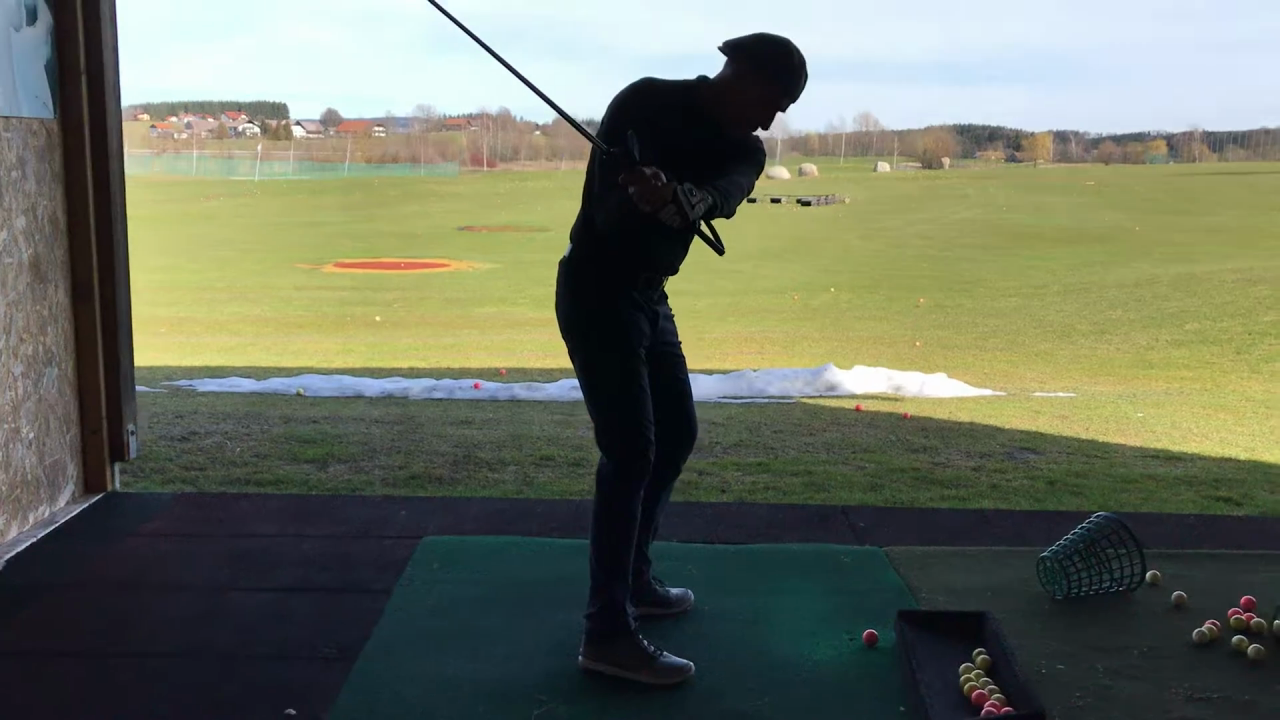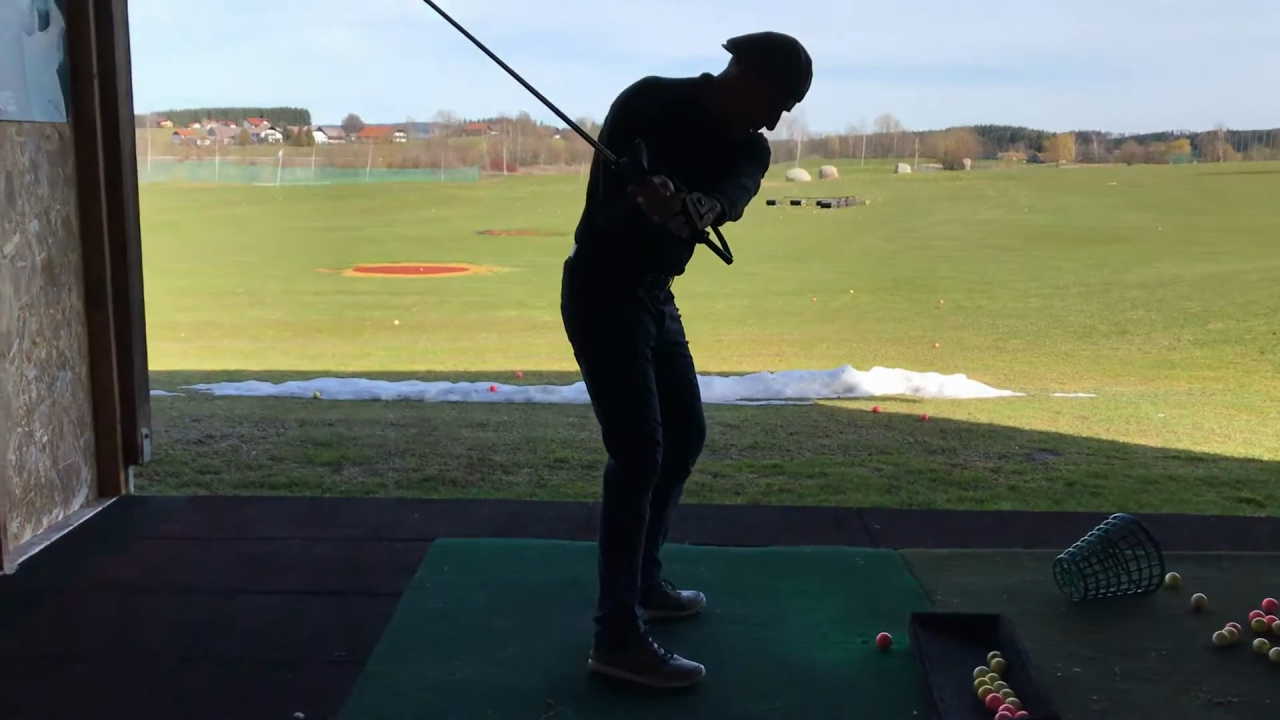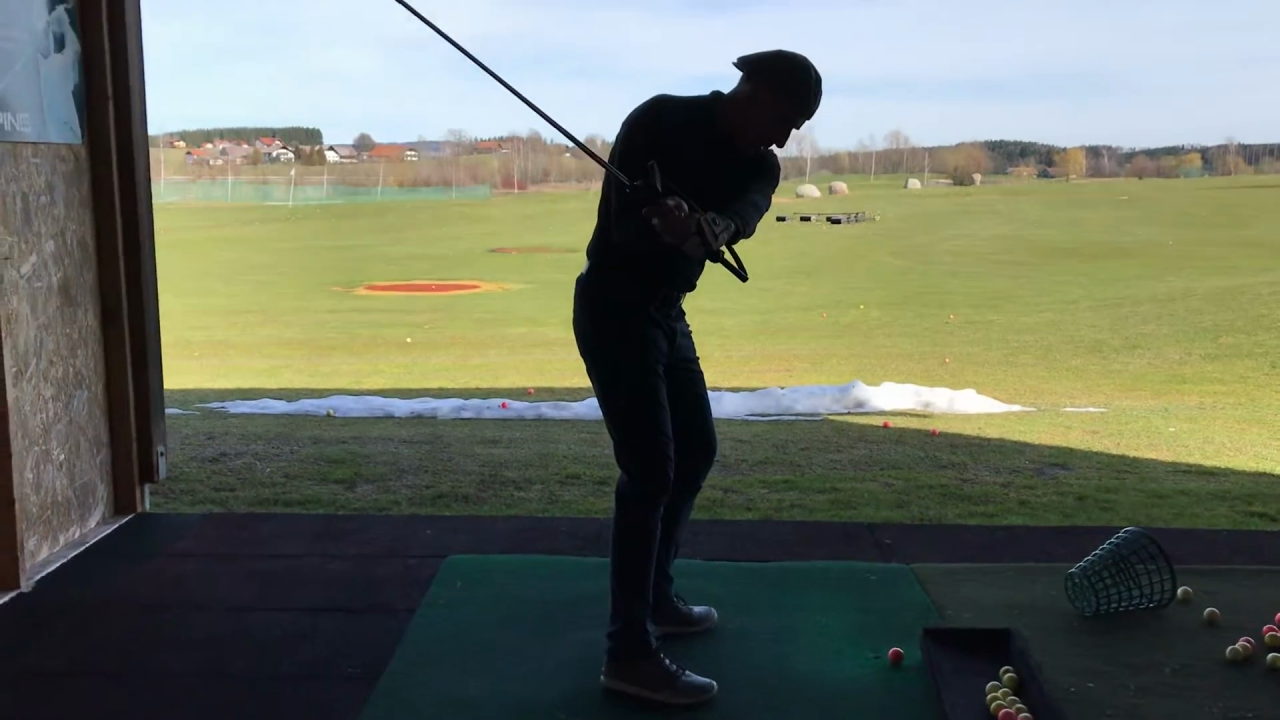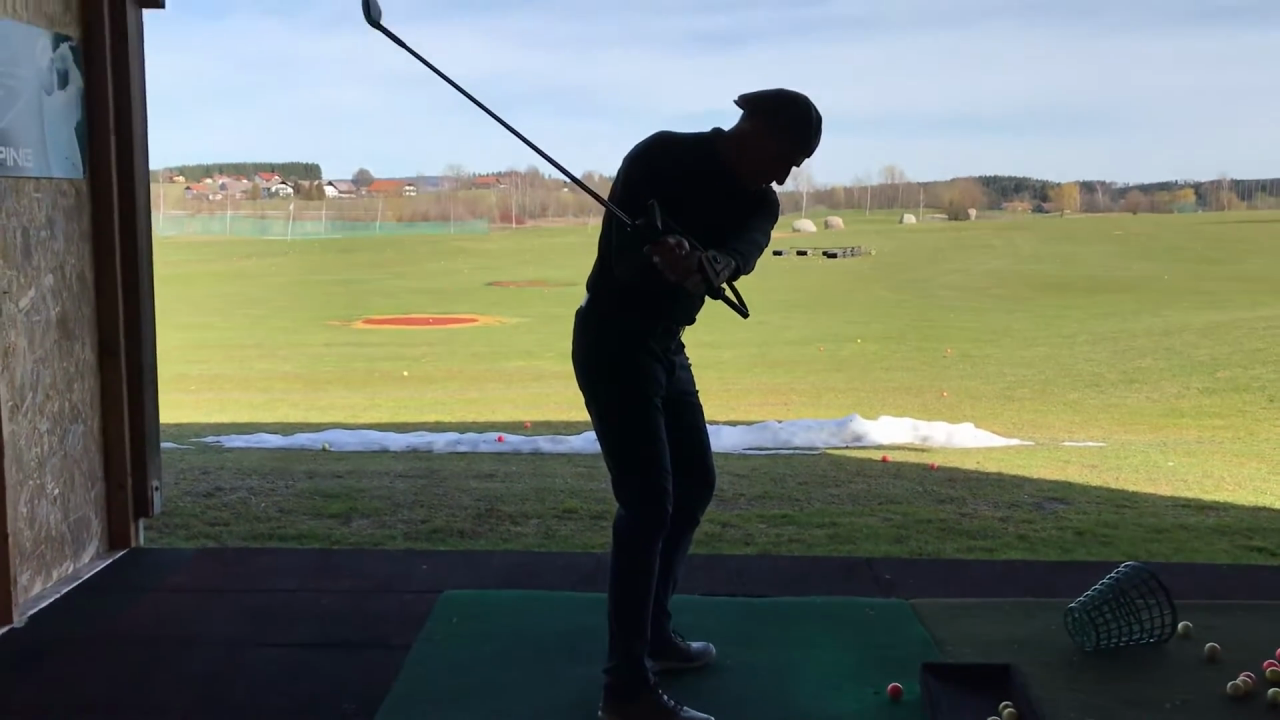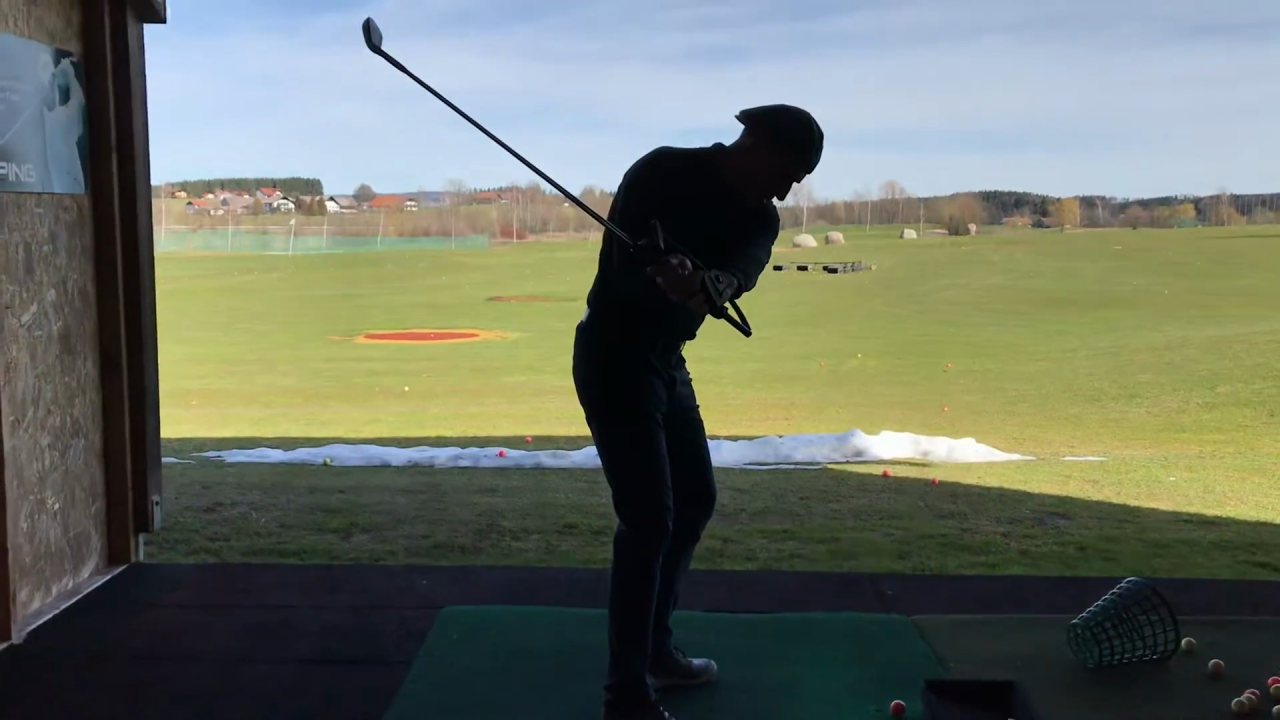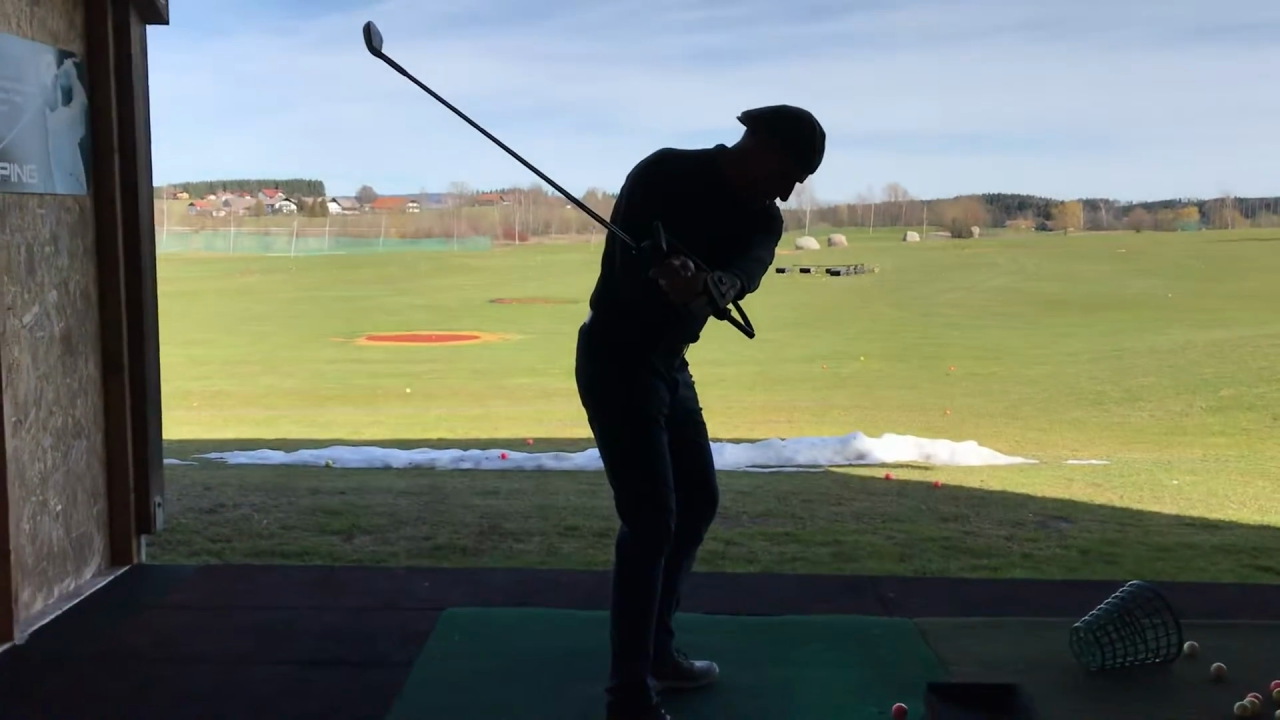
dt=0.5s
person 1, frame 1
left shoulder: (745, 151)
right shoulder: (646, 103)
left elbow: (724, 198)
right elbow: (605, 211)
left wrist: (679, 199)
right wrist: (646, 202)
left hip: (647, 293)
right hip: (598, 291)
left knee: (675, 435)
right knee: (631, 452)
left ankle: (632, 578)
right ankle: (606, 633)
person 1, frame 2
left shoulder: (748, 147)
right shoulder: (648, 103)
left elbow: (732, 199)
right elbow: (609, 211)
left wrist: (690, 209)
right wrist: (652, 209)
left hip: (653, 293)
right hip: (603, 291)
left knee: (684, 436)
right knee: (638, 453)
left ankle: (642, 581)
right ankle: (617, 637)
person 1, frame 3
left shoulder: (759, 164)
right shoulder: (660, 120)
left elbow: (744, 216)
right elbow: (622, 225)
left wrist: (707, 227)
right wrist: (665, 227)
left hip: (666, 310)
right hip: (616, 308)
left knee: (696, 452)
right knee: (650, 469)
left ankle: (655, 597)
right ankle: (628, 652)
person 1, frame 4
left shoulder: (758, 201)
right shoulder: (660, 157)
left elbow: (744, 253)
right elbow: (622, 258)
left wrist: (709, 265)
right wrist: (663, 262)
left hip: (665, 344)
right hip: (614, 342)
left knee: (693, 486)
right knee: (648, 503)
left ankle: (653, 632)
person 1, frame 5
left shoulder: (758, 216)
right shoulder: (660, 173)
left elbow: (746, 269)
right elbow: (623, 274)
left wrist: (709, 283)
right wrist: (668, 283)
left hip: (665, 359)
right hip: (615, 357)
left knee: (695, 500)
right knee: (649, 519)
left ankle: (653, 648)
person 1, frame 6
left shoulder: (762, 218)
right shoulder: (662, 175)
left elbow: (748, 269)
right elbow: (627, 276)
left wrist: (714, 284)
right wrist: (668, 285)
left hip: (668, 361)
right hip: (617, 359)
left knee: (696, 503)
right knee: (651, 521)
left ankle: (656, 651)
